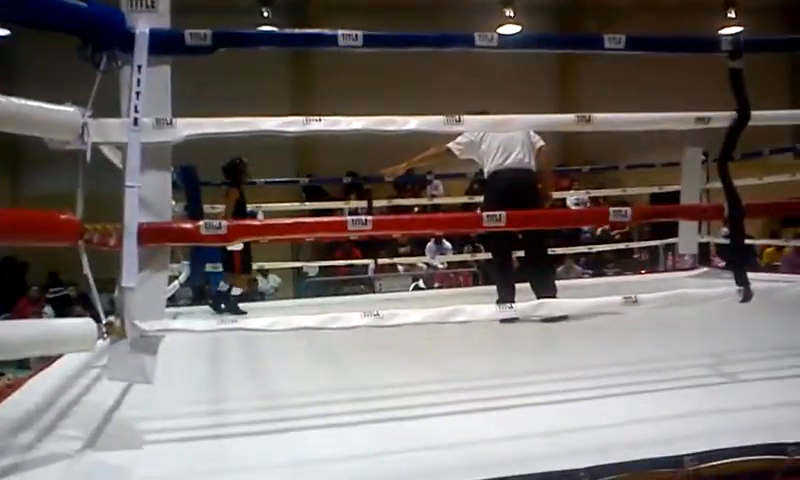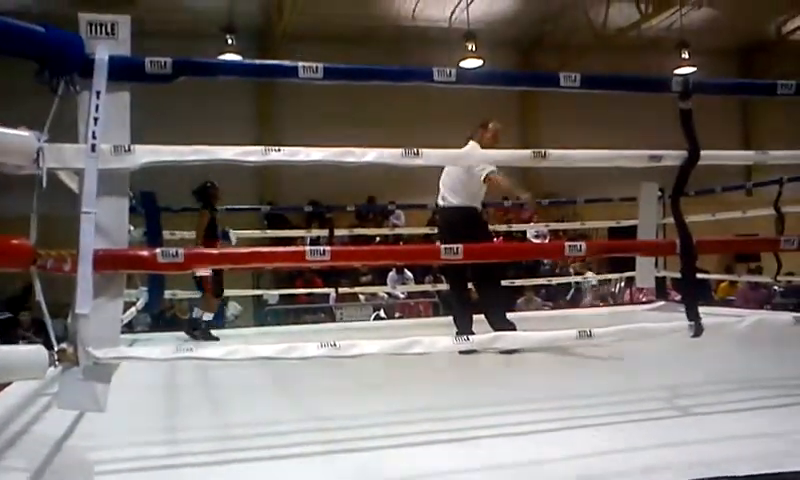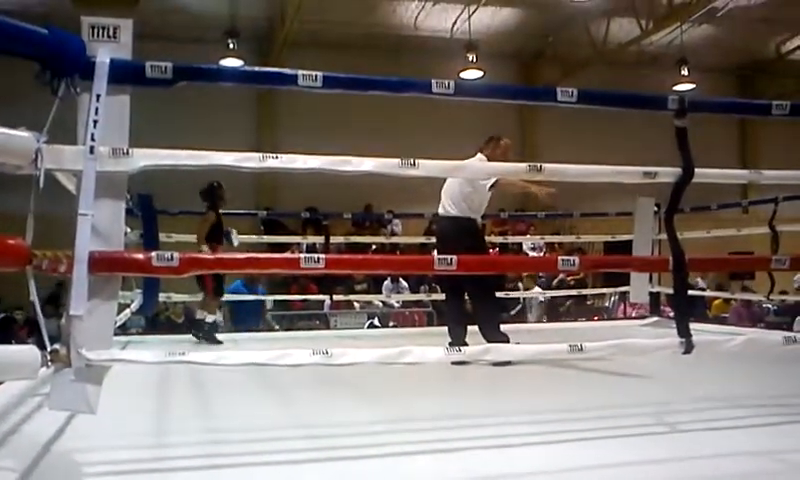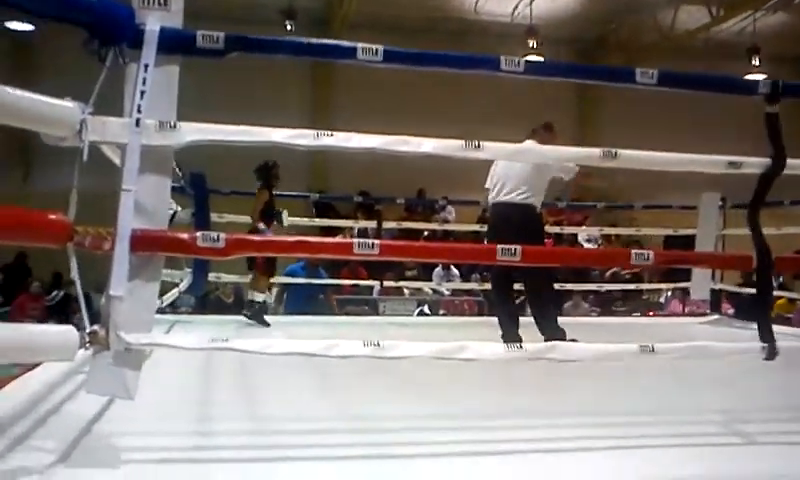
dt=0.7s
person 1, frame 1
left shoulder: (478, 133)
right shoulder: (522, 128)
left elbow: (442, 151)
right elbow: (543, 152)
left wrist: (406, 165)
right wrist: (547, 188)
left hip: (498, 183)
right hip: (527, 180)
left knee: (500, 247)
right knee: (535, 243)
left ankle: (507, 302)
right ankle: (548, 299)
person 1, frame 2
left shoulder: (460, 155)
right shoulder: (476, 153)
right elbow: (491, 176)
left wrist: (480, 221)
right wrist: (518, 193)
left hip: (446, 216)
right hip: (464, 216)
left knee: (456, 277)
right knee: (486, 274)
left ankle: (463, 333)
right ankle: (502, 329)
person 1, frame 3
left shoulder: (470, 166)
right shoulder: (479, 165)
right elbow: (501, 181)
right wrist: (530, 187)
left hip: (446, 226)
right hip: (462, 227)
left knee: (453, 288)
right knee: (481, 286)
left ankle: (457, 341)
right ankle: (495, 340)
person 1, frame 4
right shoulder: (547, 156)
left elbow: (489, 190)
left hip: (498, 215)
right hip: (524, 216)
left knee: (501, 279)
right knee: (538, 277)
left ankle: (510, 335)
right ankle: (553, 333)
person 2, frame 1
left shoulder: (237, 189)
right shoulder: (234, 190)
right elbow: (228, 216)
left wrist: (251, 216)
left knee: (233, 272)
right knee: (244, 272)
left ankle: (217, 299)
right ankle: (232, 303)
person 2, frame 2
left shoulder: (210, 213)
right shoulder: (205, 212)
right elbow: (199, 239)
left wrist: (221, 234)
left knee: (209, 296)
right knee: (214, 296)
left ankle: (193, 326)
right ankle: (203, 329)
person 2, frame 3
left shoulder: (215, 213)
right shoulder: (211, 213)
right elbow: (201, 237)
left wrist: (225, 235)
right wrist: (207, 253)
left knee: (211, 295)
right knee: (214, 295)
left ankle: (198, 327)
right ankle: (207, 331)
person 2, frame 4
left shoulder: (268, 192)
right shoulder: (264, 192)
right elbow: (254, 214)
left wrist: (276, 215)
right wrist: (264, 230)
left knee: (260, 274)
right knee: (264, 274)
left ankle: (251, 306)
right ankle: (256, 309)
